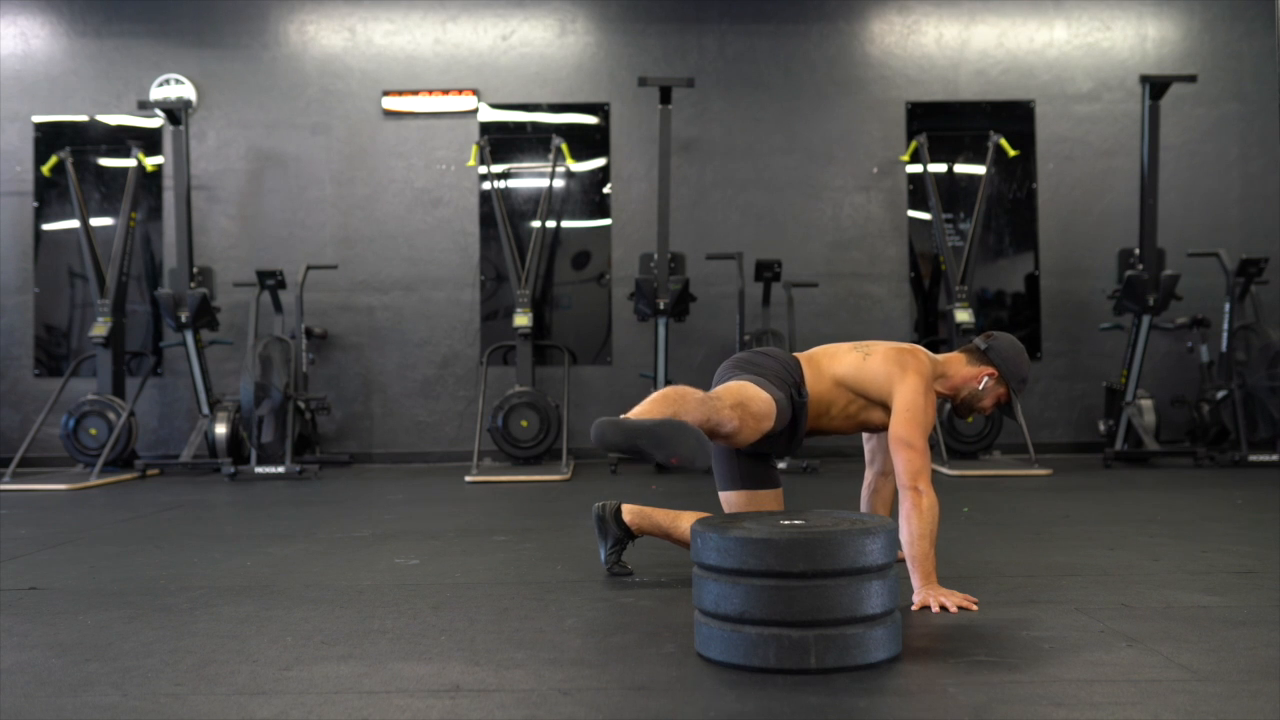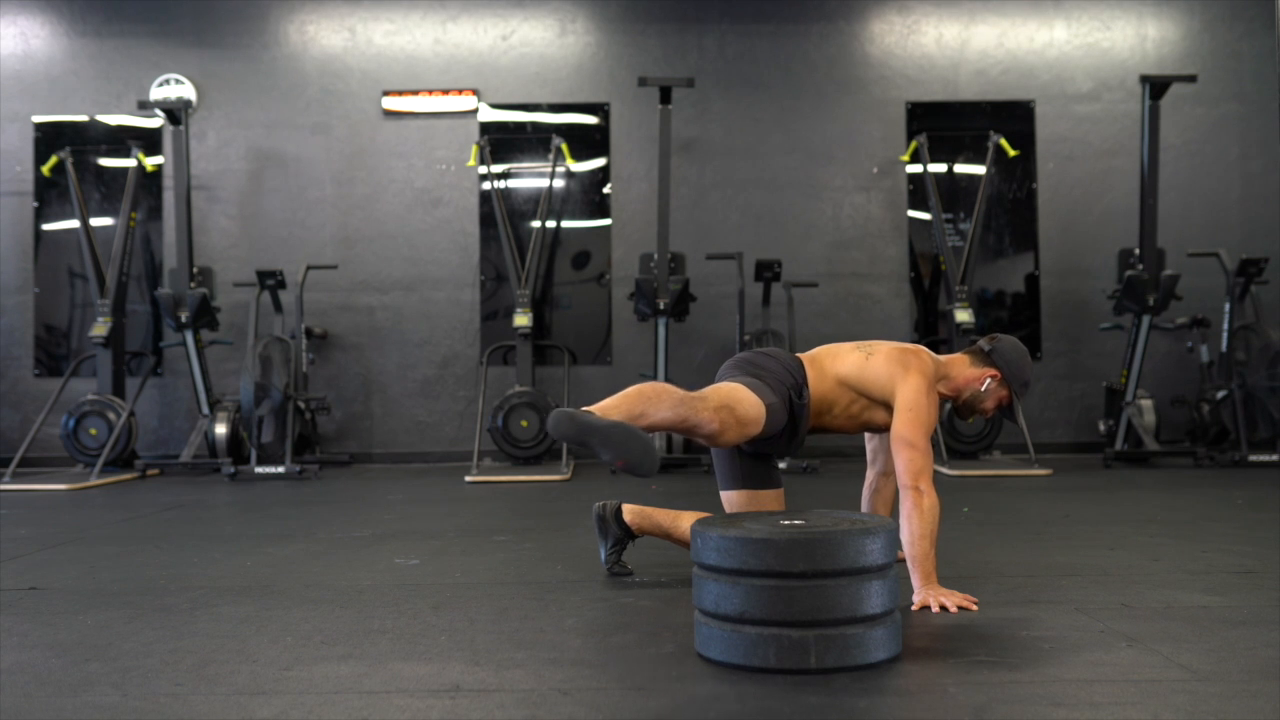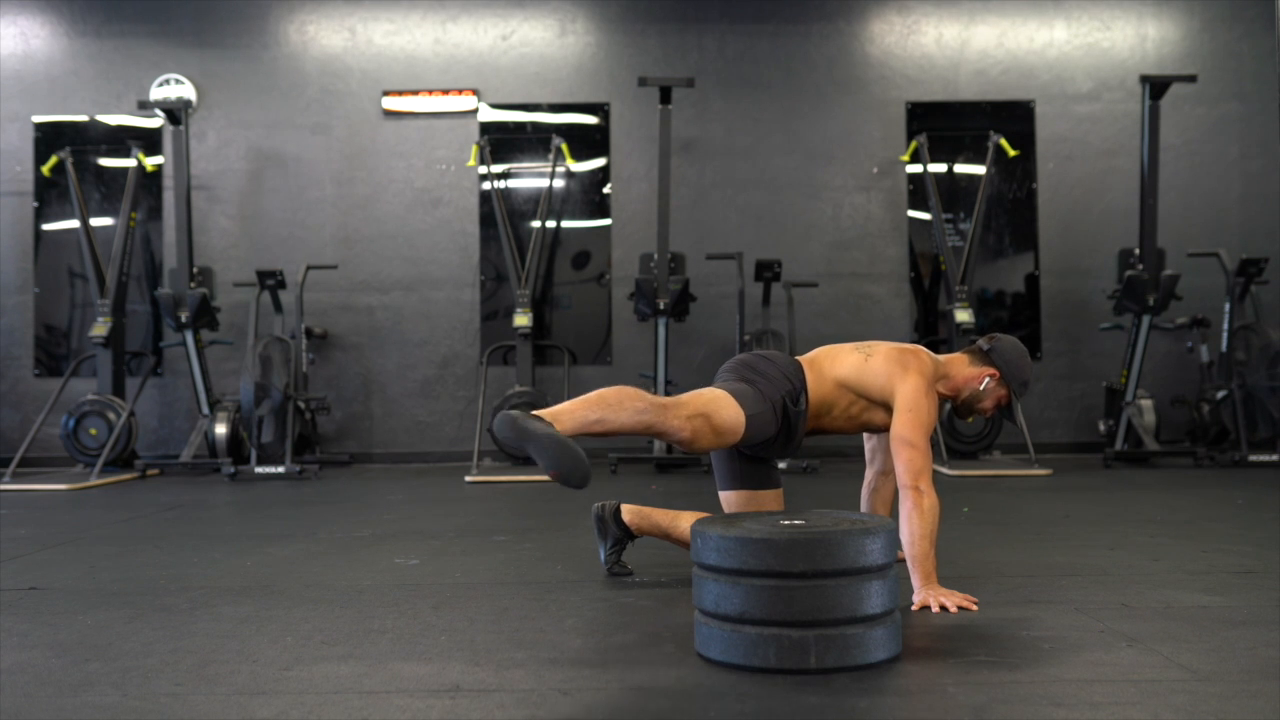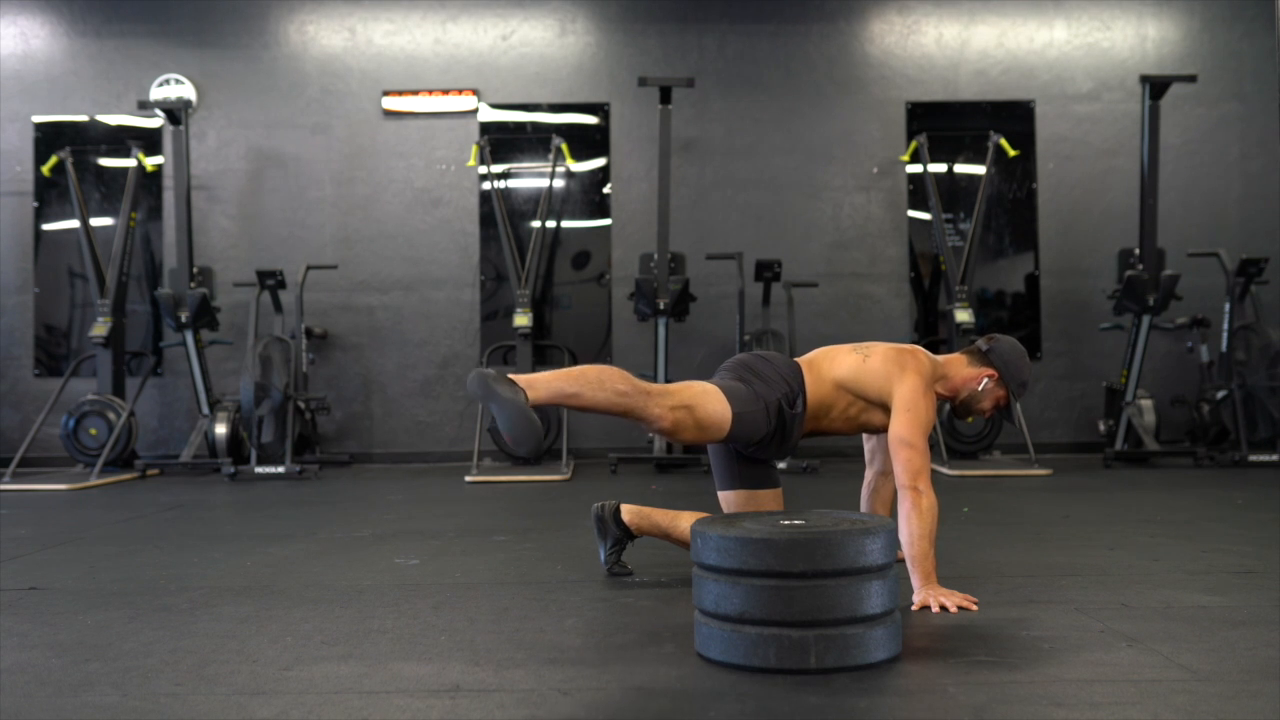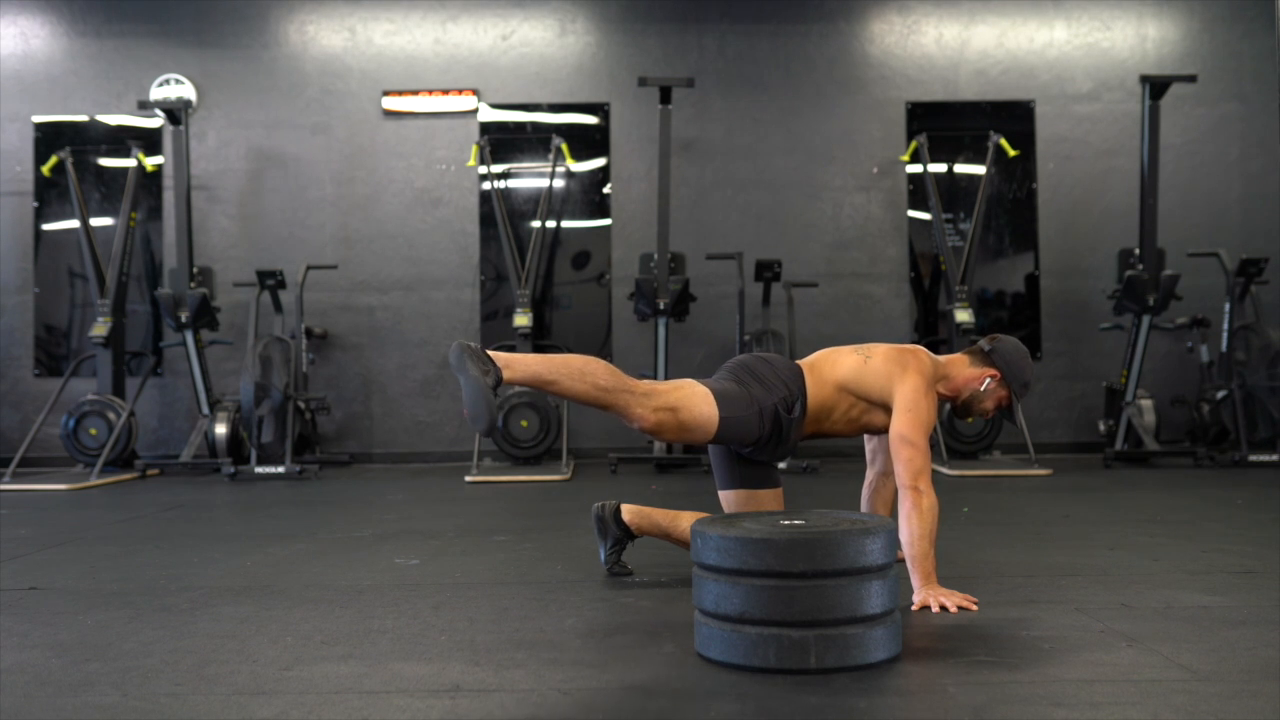
dt=0.3s
person 1, frame 1
left shoulder: (910, 374)
right shoulder: (919, 384)
left elbow: (882, 471)
right elbow: (916, 489)
right wrist: (926, 585)
left hip: (759, 410)
right hip: (763, 380)
right knee: (731, 415)
left ankle: (625, 518)
right ankle: (634, 424)
person 1, frame 2
left shoulder: (913, 374)
right shoulder: (921, 384)
left elbow: (884, 472)
right elbow: (916, 490)
right wrist: (926, 585)
left hip: (767, 420)
right hip: (765, 382)
right knee: (710, 416)
left ankle: (625, 517)
right ankle: (593, 418)
person 1, frame 3
left shoulder: (908, 375)
right shoulder: (919, 383)
left elbow: (881, 472)
right elbow: (916, 489)
right wrist: (926, 585)
left hip: (760, 418)
right hip: (764, 390)
right knee: (682, 422)
left ankle: (625, 518)
right ankle: (541, 422)
person 1, frame 4
left shoulder: (908, 374)
right shoulder: (917, 383)
left elbow: (882, 471)
right elbow: (915, 490)
right wrist: (925, 585)
left hip: (759, 422)
right hip: (762, 390)
right knee: (666, 410)
left ankle: (625, 518)
right ankle: (513, 385)
person 1, frame 5
left shoulder: (906, 377)
right shoulder: (918, 383)
left elbow: (883, 472)
right elbow: (915, 489)
right wrist: (926, 584)
left hip: (759, 421)
right hip: (761, 394)
right knee: (649, 408)
left ankle: (627, 517)
right ankle: (491, 365)
